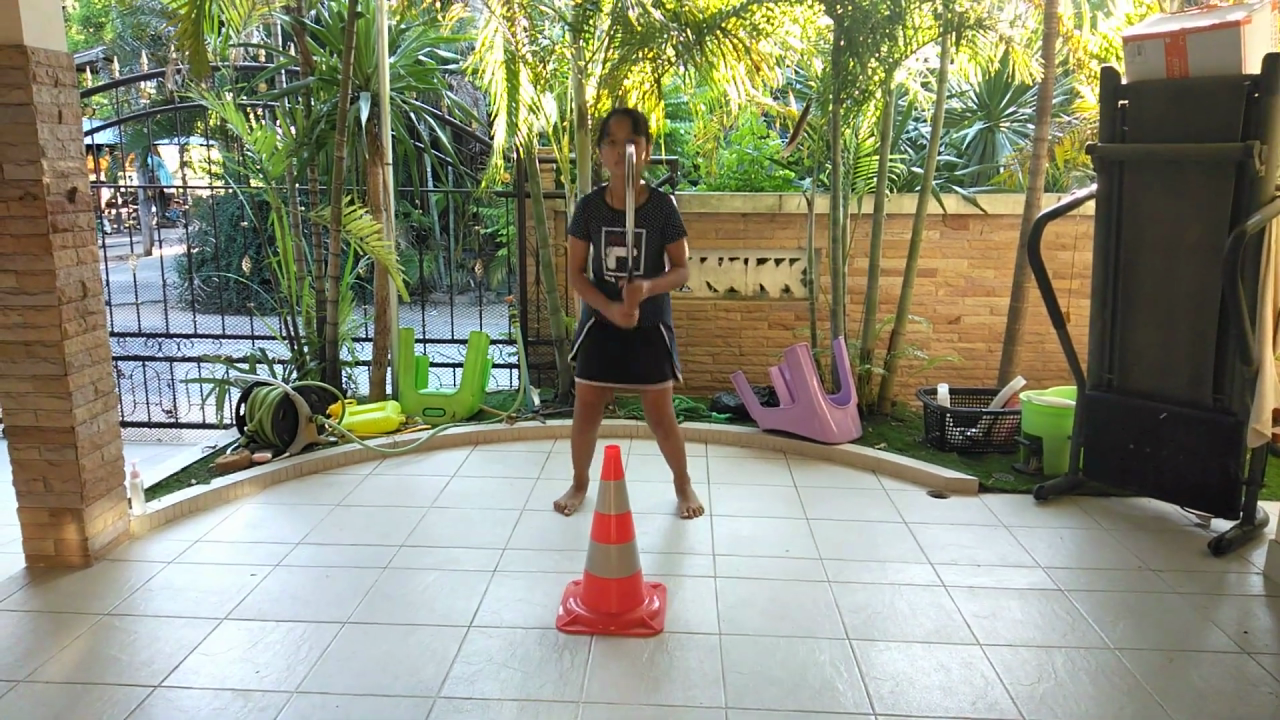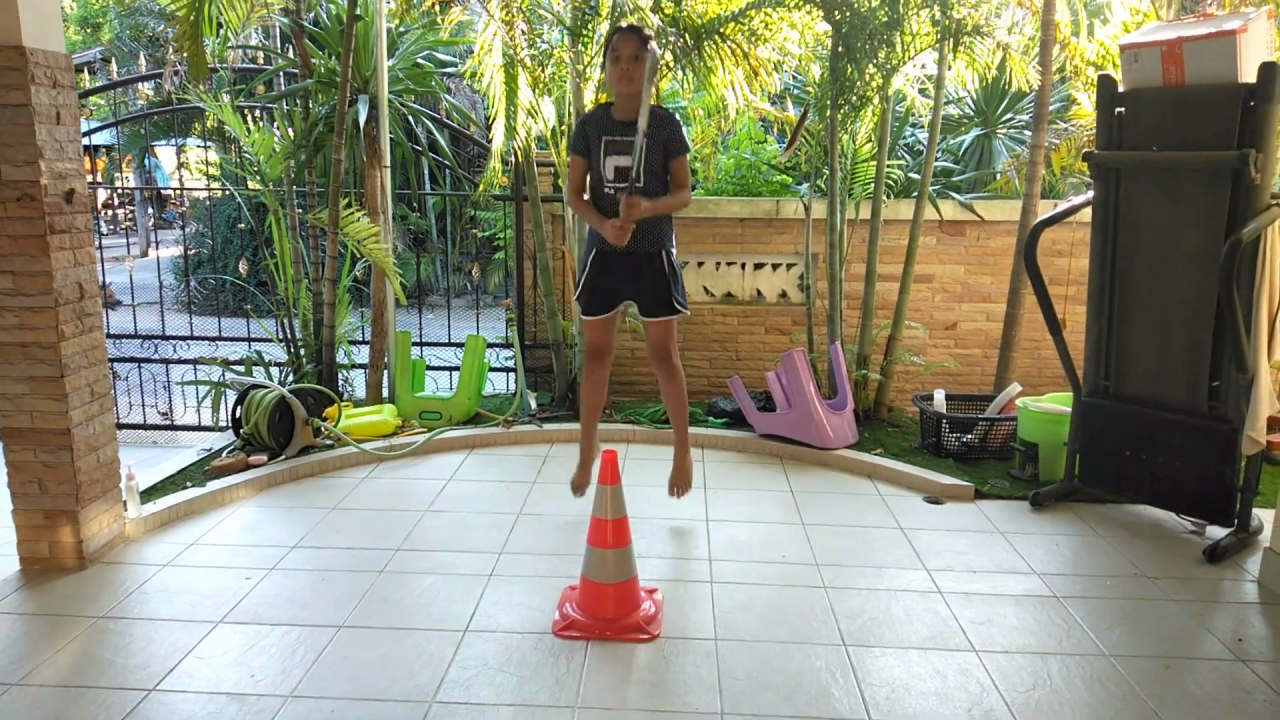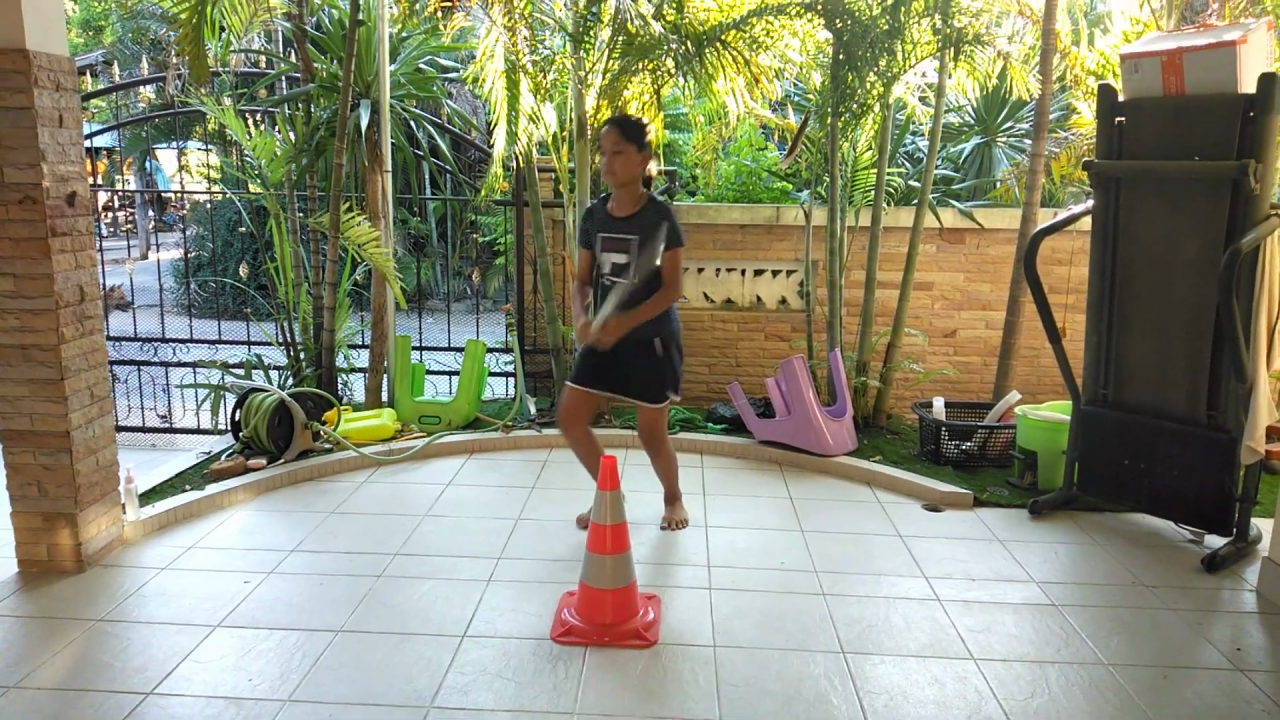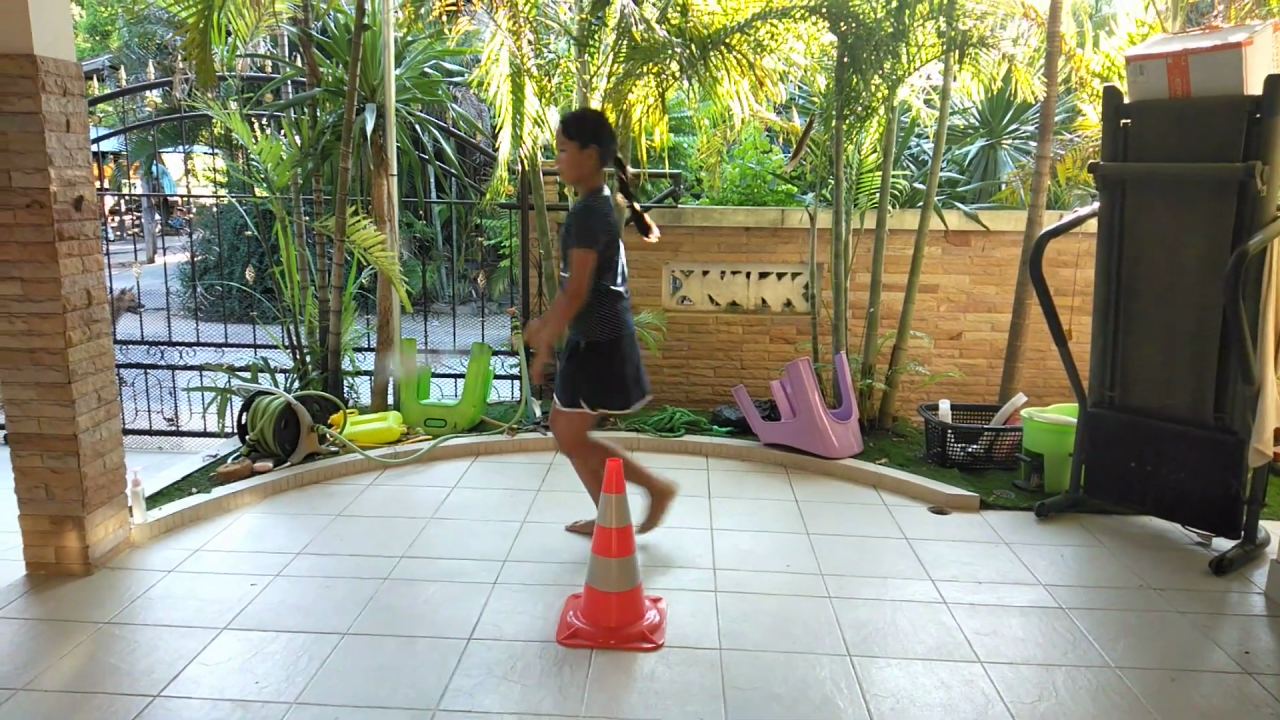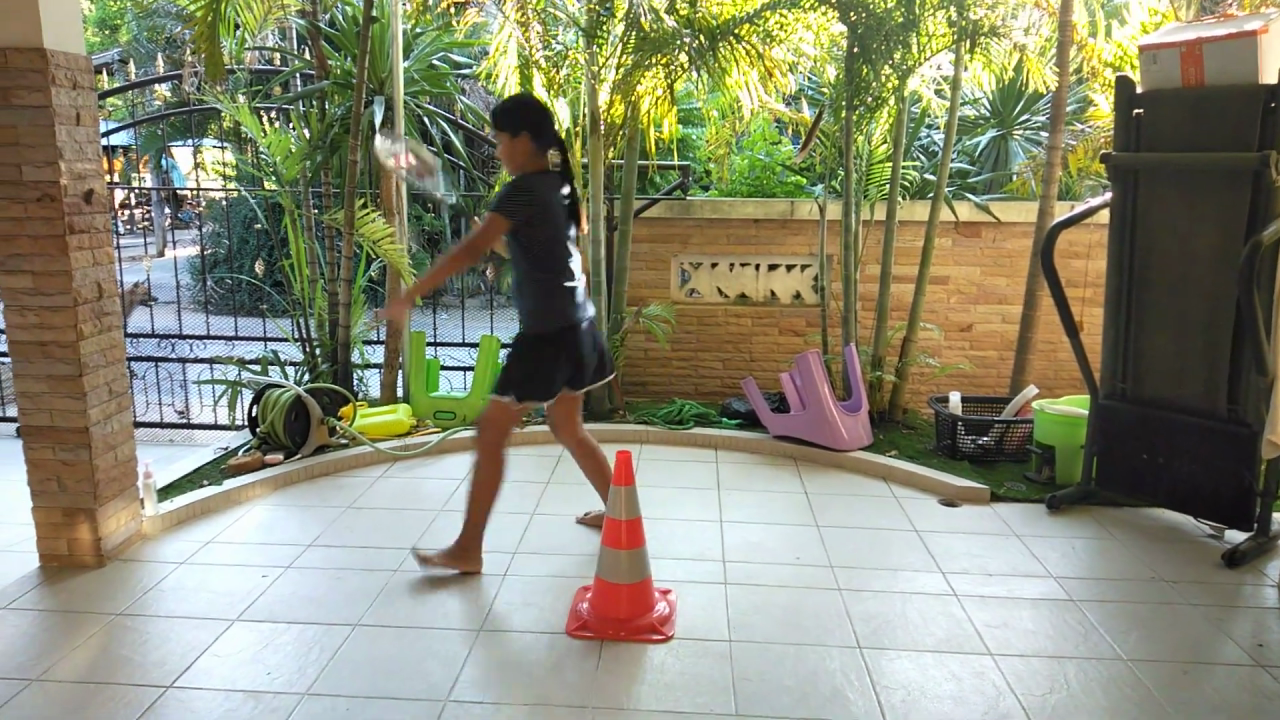
dt=0.3s
person 1, frame 1
left shoulder: (662, 206)
right shoulder: (588, 207)
left elbow: (682, 270)
right elbow: (576, 273)
left wrist: (649, 287)
right wrist: (609, 307)
left hip: (651, 324)
right hip: (600, 322)
left knee: (660, 417)
right knee: (586, 413)
left ankle: (683, 484)
right ankle: (580, 483)
person 1, frame 2
left shoulder: (666, 125)
right shoulder: (589, 125)
left elbow: (684, 192)
right elbow: (574, 193)
left wrist: (647, 208)
right wrist: (603, 225)
left hip: (653, 253)
right hip: (603, 252)
left knee: (663, 355)
right knee: (597, 351)
left ankle: (682, 448)
right ankle: (588, 447)
person 1, frame 3
left shoulder: (660, 217)
right shoulder: (592, 216)
left elbow: (674, 287)
right elbow: (582, 278)
left wrist: (623, 322)
right wrist: (582, 319)
left hip: (651, 340)
right hip: (610, 337)
left knee: (651, 435)
right knee: (571, 417)
left ankle: (673, 498)
person 1, frame 4
left shoulder: (589, 212)
right shoulder: (591, 207)
left elbow: (577, 291)
left wrist: (545, 339)
right wrist: (543, 326)
left hip: (600, 341)
right hip: (589, 338)
left knee: (573, 437)
right knee: (563, 430)
left ankle: (655, 488)
person 1, frame 5
left shoulder: (523, 190)
right shoulder: (558, 185)
left elbow: (472, 250)
left wrist: (411, 293)
left hip: (548, 331)
right hip: (575, 324)
left knee: (491, 432)
right knee: (566, 427)
left ankle: (467, 548)
